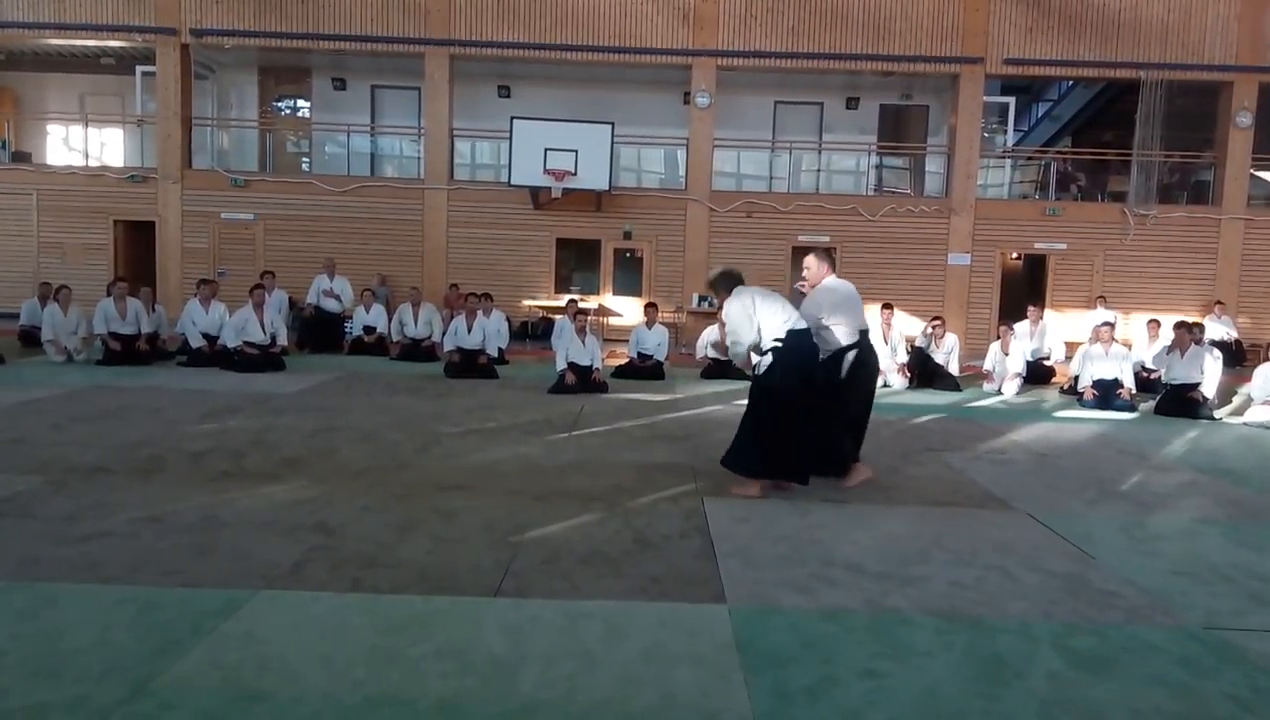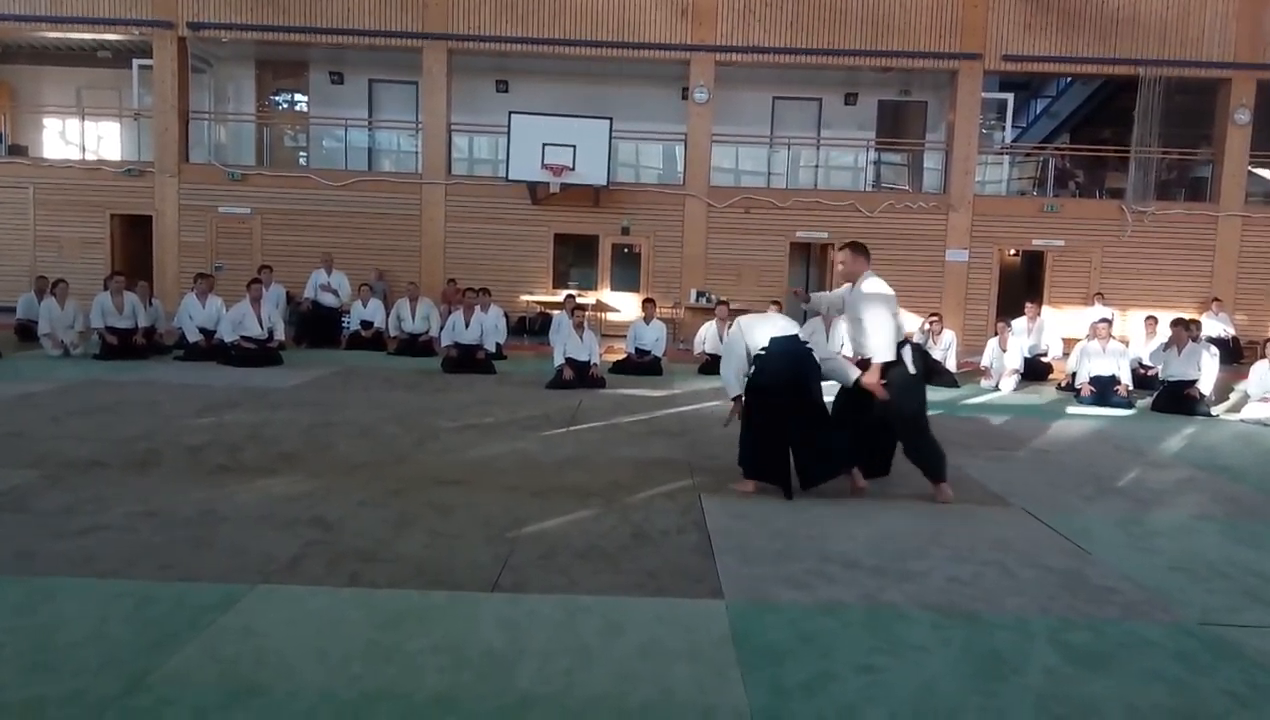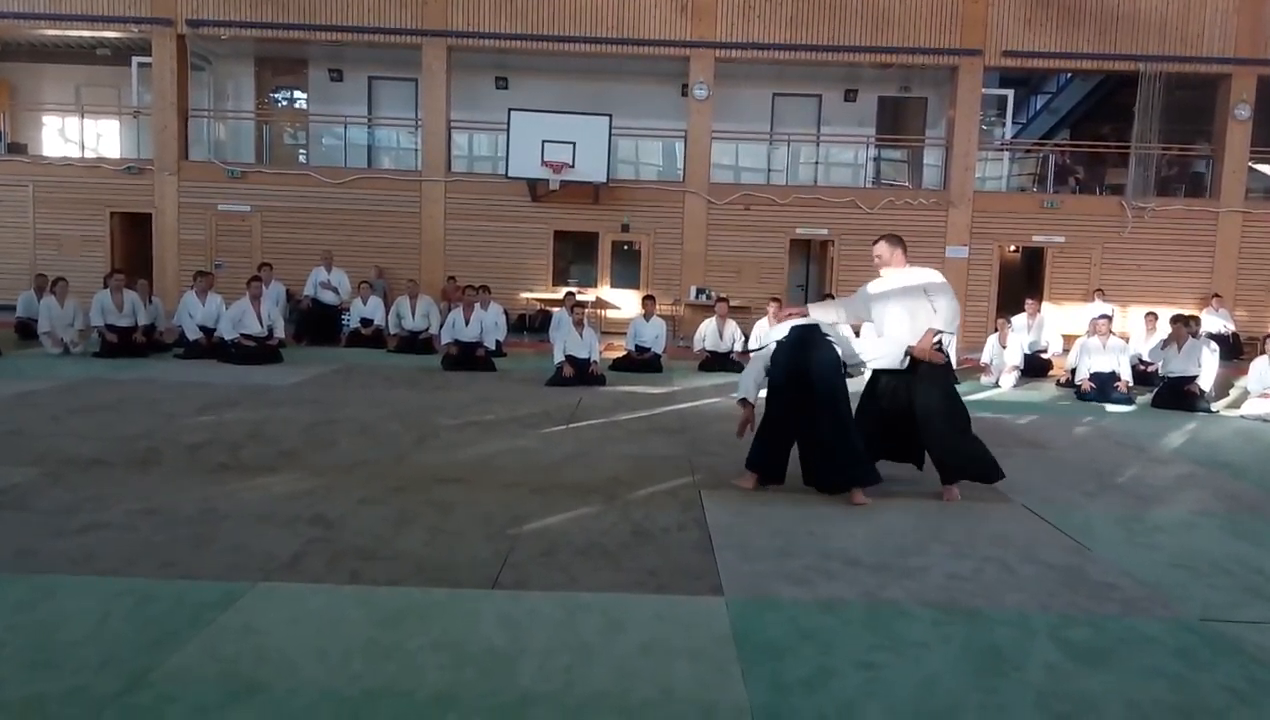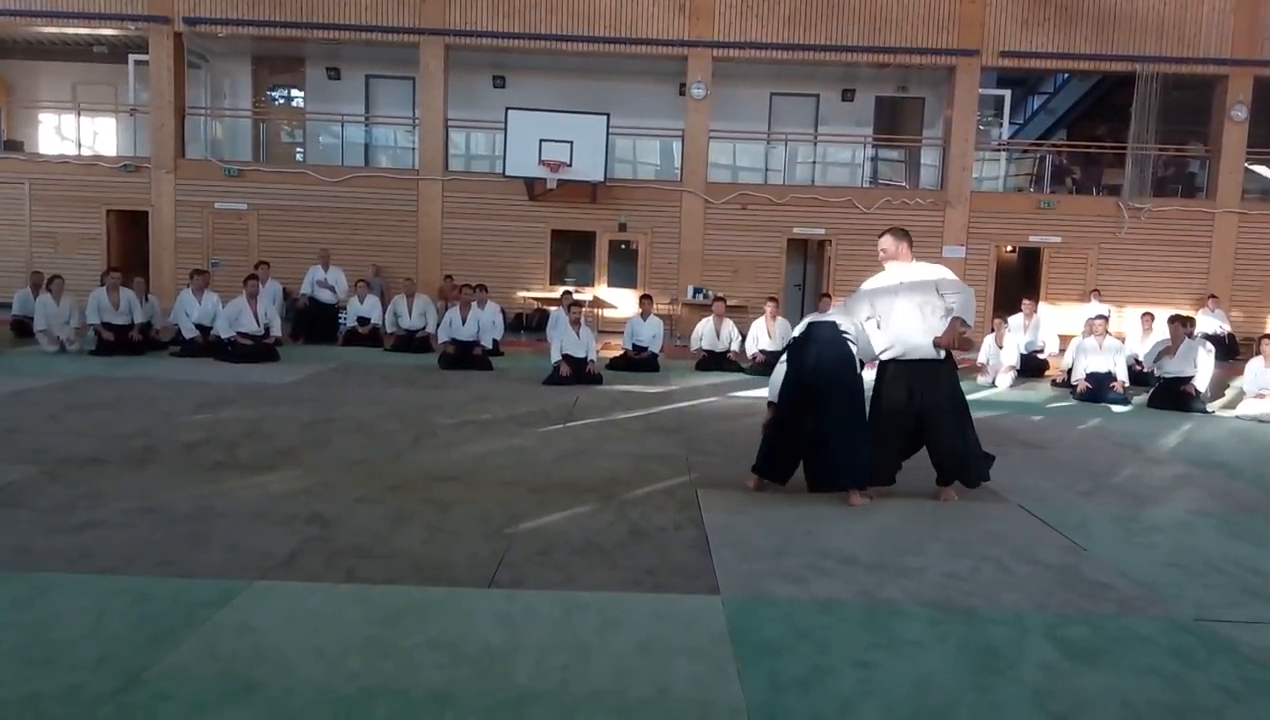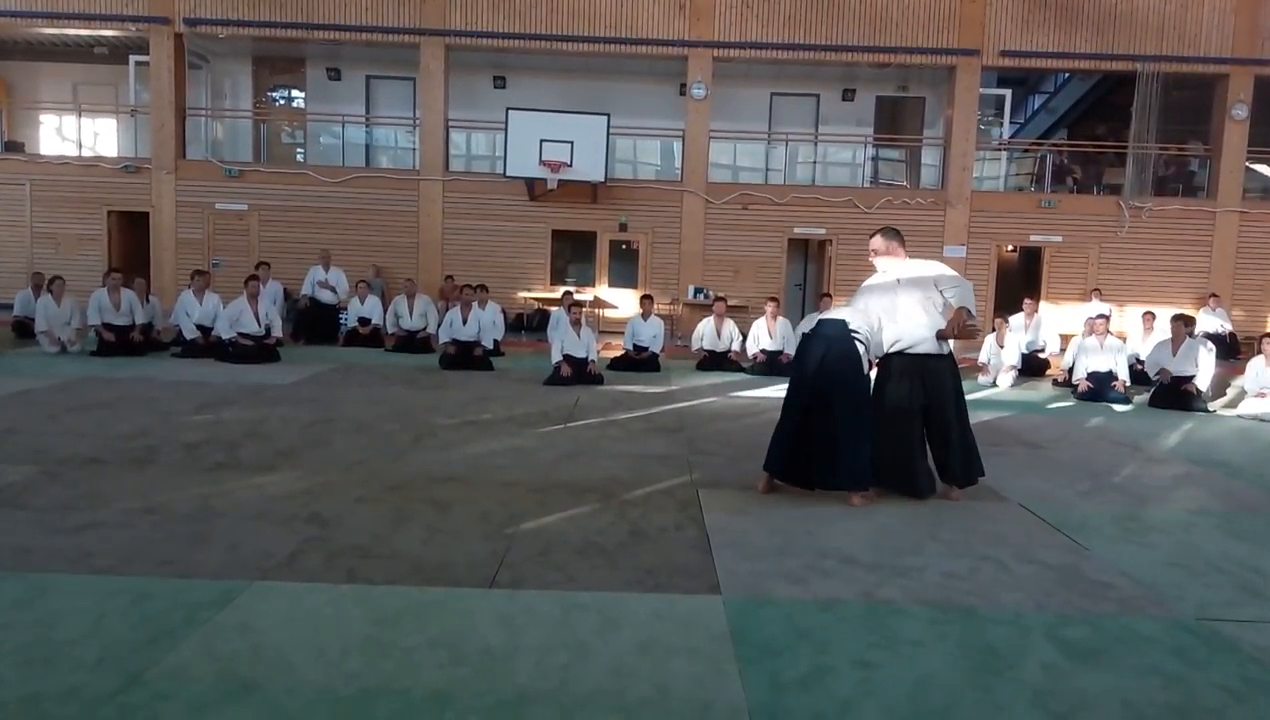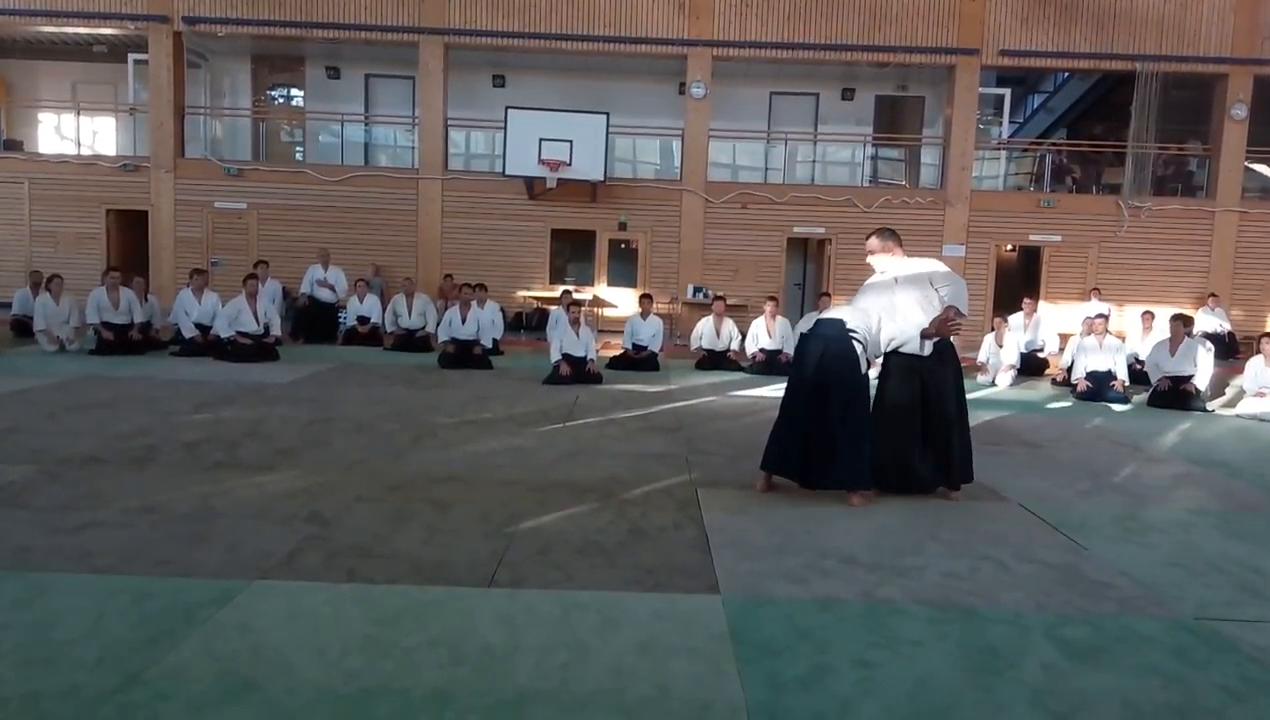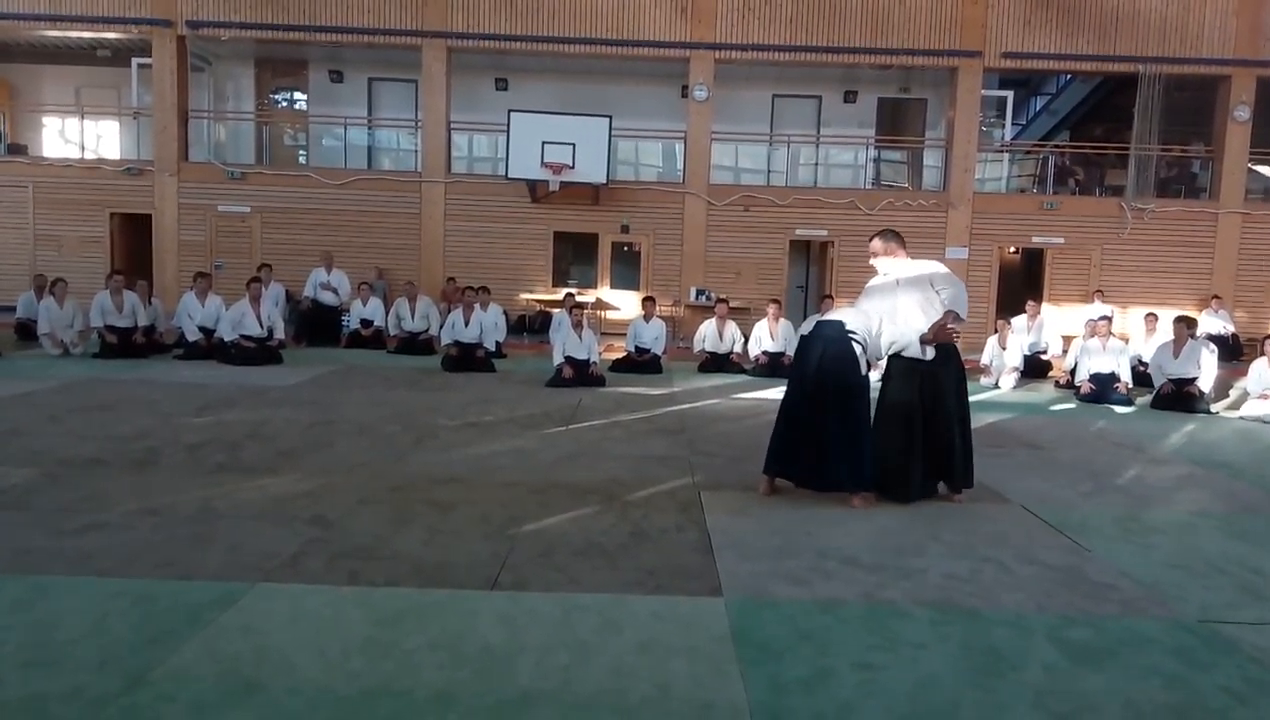
dt=0.2s
person 1, frame 1
left shoulder: (820, 296)
right shoulder: (845, 289)
left hip: (848, 361)
right hip: (860, 356)
left knee: (829, 418)
right knee: (843, 416)
left ankle: (855, 468)
person 1, frame 2
left shoulder: (873, 289)
right shoulder: (853, 290)
left elbow: (883, 331)
right elbow: (833, 300)
left wrist: (874, 372)
right wrist: (808, 298)
left hip: (896, 364)
right hip: (866, 366)
left knee: (909, 425)
right knee: (848, 419)
left ankle: (938, 480)
person 1, frame 3
left shoulder: (928, 278)
right shoulder: (874, 289)
left elbow: (948, 308)
right elbow: (844, 309)
left wrist: (928, 339)
right wrist: (806, 311)
left hip: (928, 365)
right hip: (889, 369)
left knee: (941, 424)
right knee: (870, 423)
left ankle: (950, 481)
person 1, frame 4
left shoulder: (935, 274)
right shoulder: (874, 285)
left elbow: (963, 297)
right elbow: (849, 313)
left wrist: (955, 326)
left hip: (935, 363)
right hip: (894, 365)
left knee: (944, 423)
right knee: (887, 424)
left ankle: (947, 480)
right ankle: (875, 479)
person 1, frame 5
left shoulder: (931, 270)
right shoulder: (871, 287)
left elbow: (962, 289)
left wrist: (960, 313)
left hip: (936, 359)
right hip: (897, 363)
left knee: (945, 418)
right knee: (892, 422)
left ankle: (953, 479)
right ankle: (892, 480)
person 1, frame 6
left shoulder: (928, 268)
right shoulder: (872, 287)
left elbow: (955, 288)
left wrist: (948, 313)
left hip: (938, 356)
right hip: (900, 360)
left knee: (944, 419)
right knee: (893, 421)
left ankle: (949, 480)
right ankle: (894, 479)
person 1, frame 7
left shoulder: (930, 270)
right shoulder: (875, 286)
left elbow: (955, 292)
left wrist: (947, 319)
left hip: (942, 358)
right hip: (903, 362)
left knee: (947, 421)
right knee: (895, 424)
left ankle: (953, 482)
right ankle: (895, 483)
person 2, frame 1
left shoulder: (735, 302)
right shoulder: (759, 295)
left elbow: (741, 343)
left wrist: (743, 360)
left hip: (783, 355)
right hip: (805, 350)
left knee: (763, 415)
right knee: (797, 414)
left ankle: (756, 481)
right ankle: (785, 474)
person 2, frame 2
left shoulder: (739, 326)
right shoulder: (777, 319)
left elbow: (731, 363)
left wrist: (737, 399)
left hip: (774, 360)
right hip: (804, 357)
left knee: (757, 418)
right knee: (813, 418)
left ankle: (752, 478)
person 2, frame 3
left shoulder: (775, 334)
right shoulder: (828, 330)
left elbow: (753, 372)
left wrist: (747, 405)
left hip: (788, 354)
right hip: (825, 354)
left knee: (777, 417)
right knee: (838, 423)
left ankle: (756, 476)
right ankle: (855, 489)
person 2, frame 4
left shoulder: (808, 323)
right shoulder: (854, 325)
left elbow: (782, 368)
left wrist: (772, 406)
left hip: (805, 348)
right hip: (840, 351)
left knee: (787, 416)
right knee: (848, 422)
left ankle: (760, 477)
right ankle: (854, 490)
person 2, frame 5
left shoulder: (826, 317)
right shoulder: (872, 321)
left hip: (814, 345)
right hip: (847, 349)
left knee: (795, 415)
right knee: (854, 420)
left ankle: (769, 479)
right ankle: (856, 490)
person 2, frame 6
left shoulder: (830, 314)
right shoulder: (874, 320)
left hip: (811, 343)
right hip: (845, 347)
left knee: (793, 412)
right knee: (853, 420)
left ankle: (766, 478)
right ankle: (855, 489)
person 2, frame 7
right shoulder: (875, 322)
left hip: (811, 345)
right hip: (846, 349)
left knee: (794, 415)
right knee: (852, 423)
left ankle: (769, 480)
right ankle: (857, 491)
